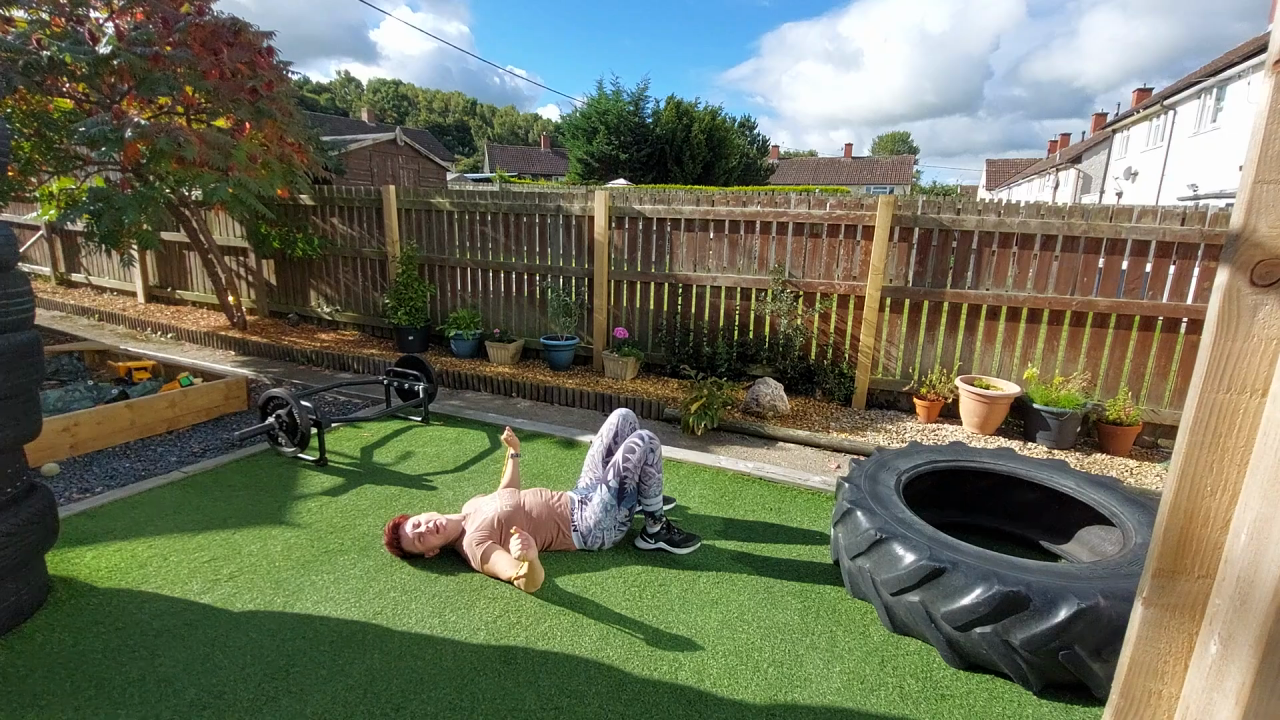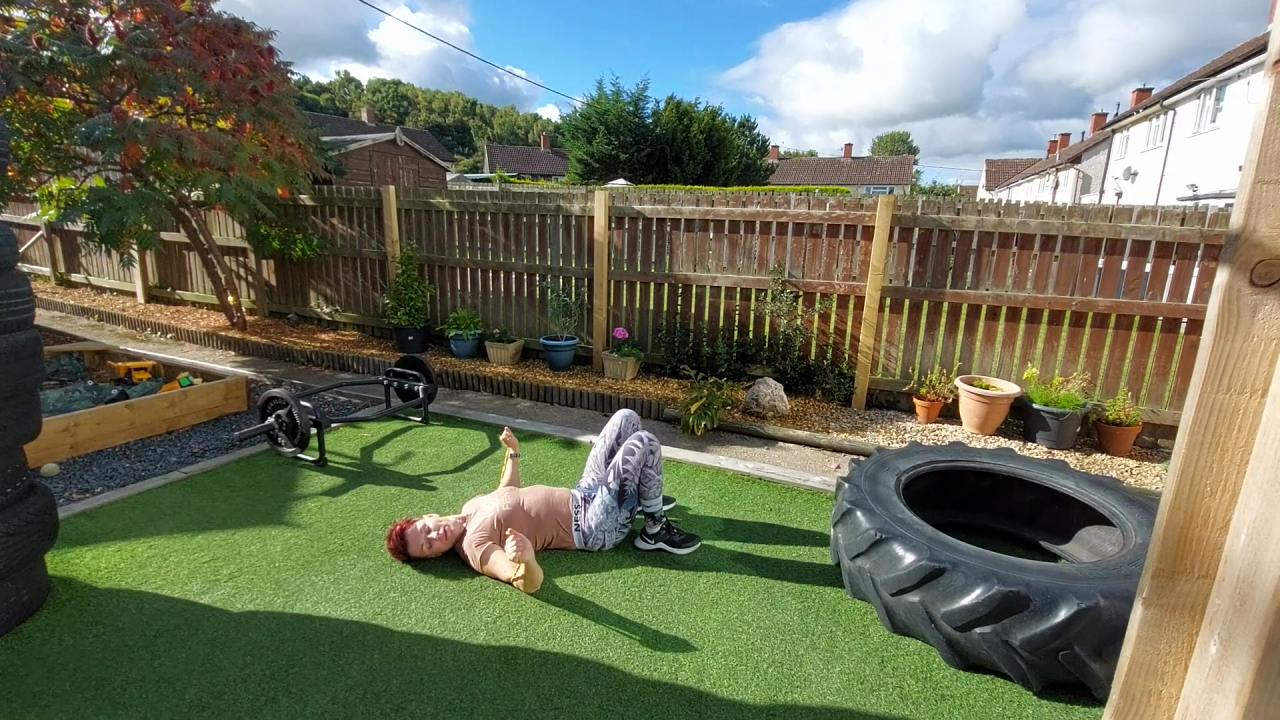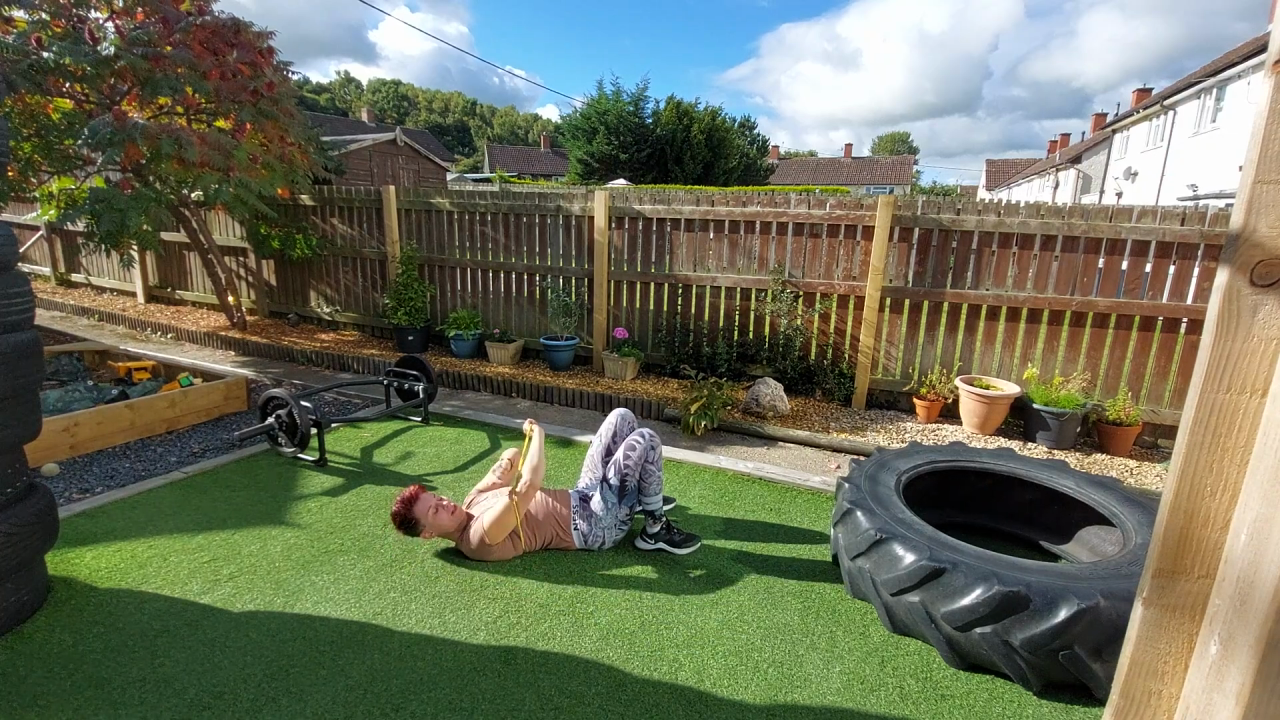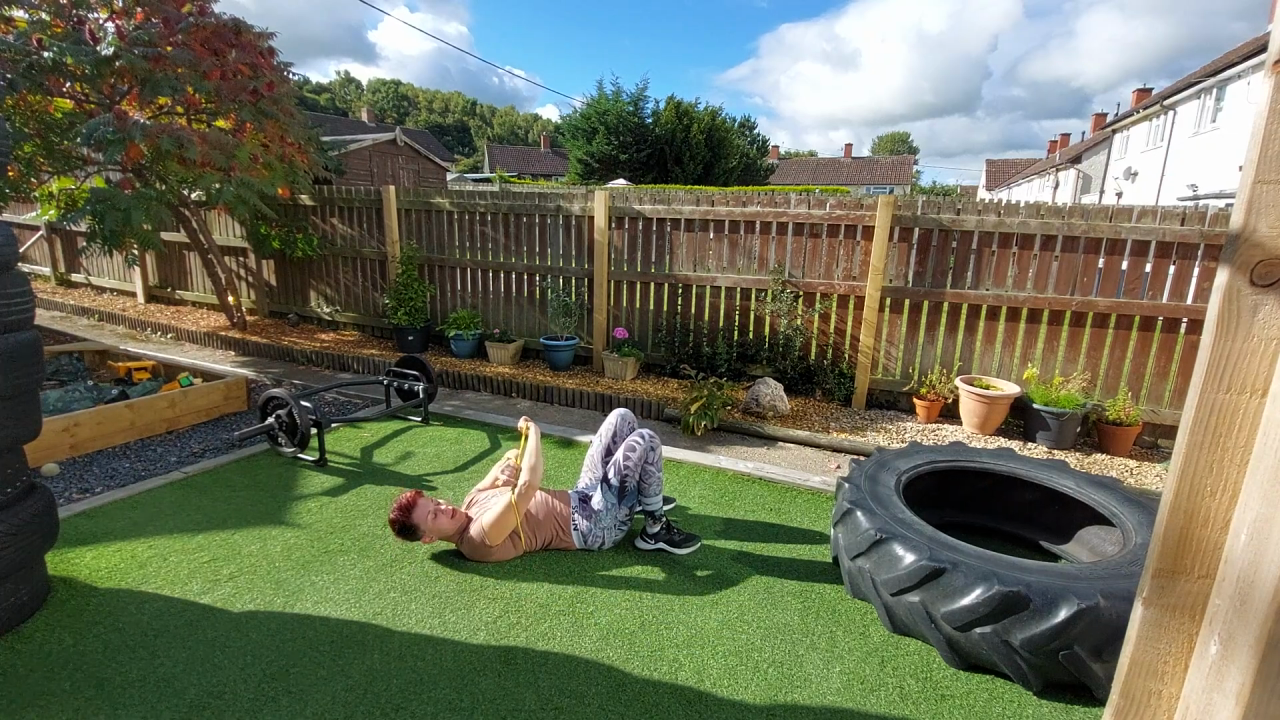
dt=1s
person 1, frame 1
left shoulder: (471, 507)
right shoulder: (475, 546)
right elbow: (530, 583)
left wrist: (514, 452)
right wrist: (530, 556)
left hip: (579, 499)
right hip: (594, 525)
left knee: (623, 417)
right knee: (644, 441)
left ankle: (644, 497)
right ankle: (656, 529)
person 1, frame 2
left shoulder: (471, 507)
right shoulder: (475, 547)
right elbow: (530, 584)
left wrist: (513, 452)
right wrist: (526, 558)
left hip: (582, 497)
right hip: (595, 526)
left knee: (626, 418)
right knee: (644, 443)
left ankle: (645, 498)
right ankle: (656, 531)
person 1, frame 3
left shoulder: (473, 502)
right shoulder: (479, 538)
left elbow: (512, 460)
right elbow: (530, 484)
left wrist: (504, 464)
right wrist: (537, 433)
left hip: (581, 500)
right hip: (595, 527)
left knee: (622, 417)
right knee: (645, 440)
left ankle: (644, 496)
right ankle: (656, 530)
person 1, frame 4
left shoulder: (472, 502)
right shoulder: (479, 540)
left elbow: (512, 459)
right elbow: (529, 485)
left wrist: (507, 468)
right wrist: (533, 432)
left hip: (580, 499)
right hip: (595, 526)
left knee: (622, 416)
right knee: (645, 440)
left ankle: (644, 497)
right ankle: (656, 530)
